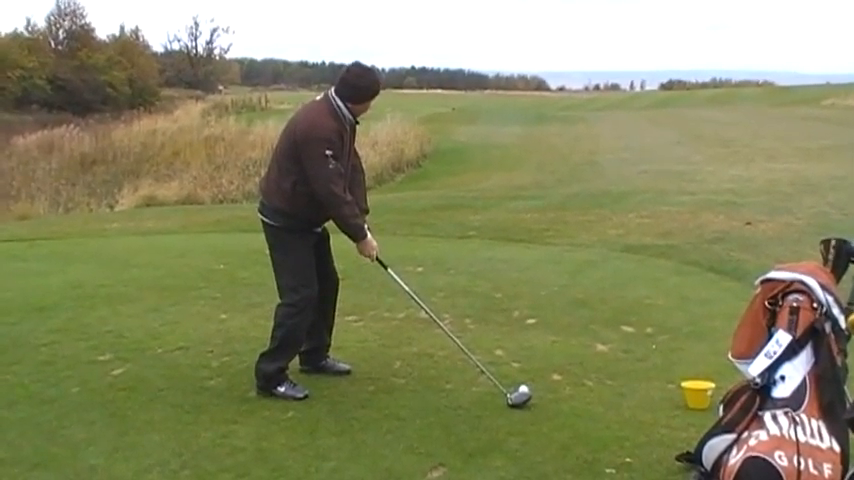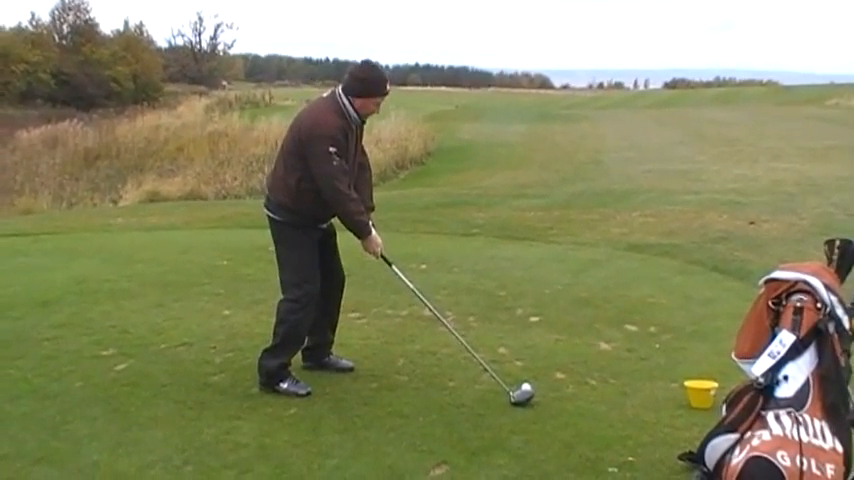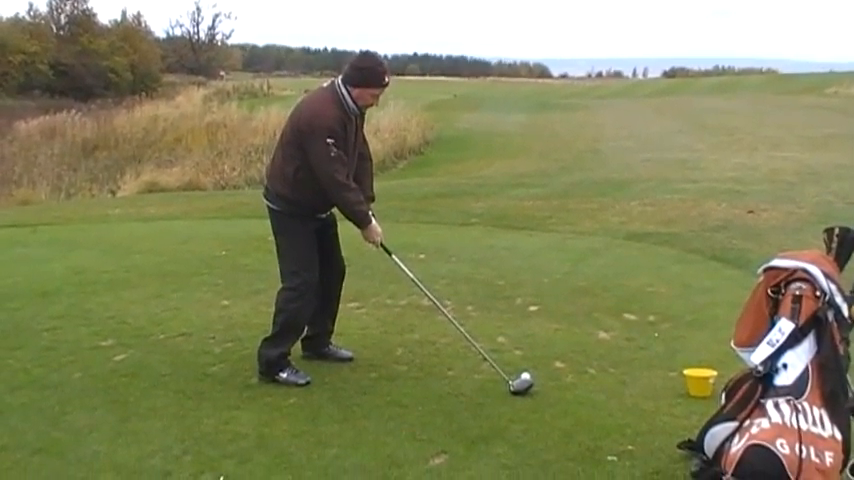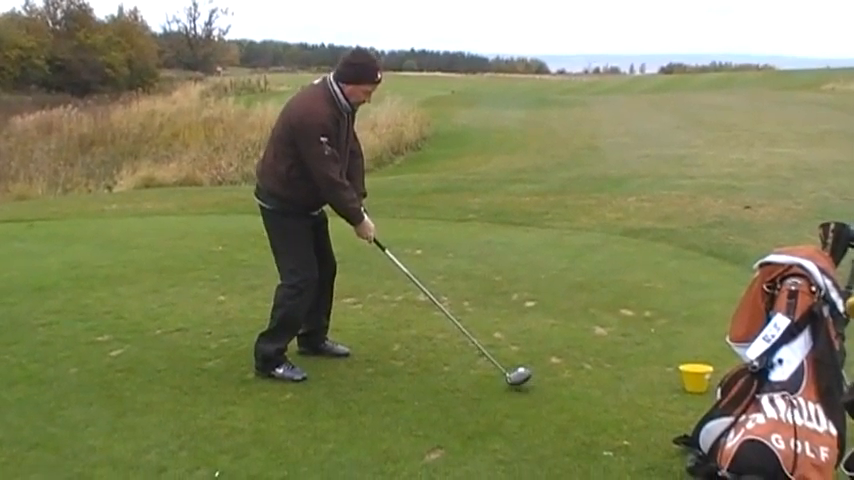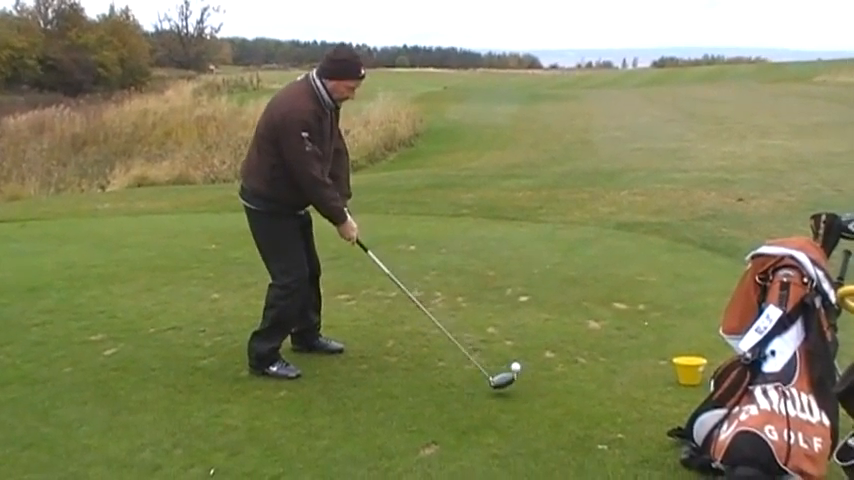
dt=0.3s
person 1, frame 1
left shoulder: (339, 117)
right shoulder: (318, 127)
left elbow: (353, 170)
right elbow: (331, 190)
left wrist: (362, 219)
right wrist: (359, 235)
left hip: (308, 217)
right hip: (285, 219)
left knee: (326, 285)
right knee: (300, 295)
left ankle: (315, 355)
right ankle: (270, 375)
person 1, frame 2
left shoulder: (350, 115)
right shoulder: (323, 123)
left elbow: (360, 168)
right elbow: (337, 187)
left wrist: (367, 217)
right wrist: (364, 232)
left hip: (316, 214)
right hip: (291, 215)
left knee: (332, 282)
right knee: (302, 291)
left ankle: (318, 352)
right ankle: (274, 371)
person 1, frame 3
left shoulder: (351, 106)
right shoulder: (320, 114)
left elbow: (361, 158)
right elbow: (335, 178)
left wrist: (367, 207)
right wrist: (364, 222)
left hip: (317, 204)
right hip: (290, 205)
left knee: (332, 272)
right knee: (301, 281)
left ankle: (317, 342)
right ankle: (273, 360)
person 1, frame 4
left shoulder: (340, 102)
right shoulder: (313, 112)
left elbow: (352, 154)
right elbow: (328, 176)
left wrist: (358, 204)
right wrist: (357, 219)
left hip: (306, 200)
right hip: (282, 202)
left knee: (324, 269)
right knee: (300, 277)
left ankle: (313, 337)
right ankle: (269, 356)
person 1, frame 5
left shoulder: (325, 101)
right shoulder: (296, 110)
left elbow: (337, 153)
right elbow: (310, 174)
left wrist: (343, 204)
right wrist: (339, 219)
left hip: (291, 200)
right hip: (267, 203)
left knee: (308, 270)
right knee: (290, 277)
left ankle: (307, 334)
right ankle: (263, 355)
